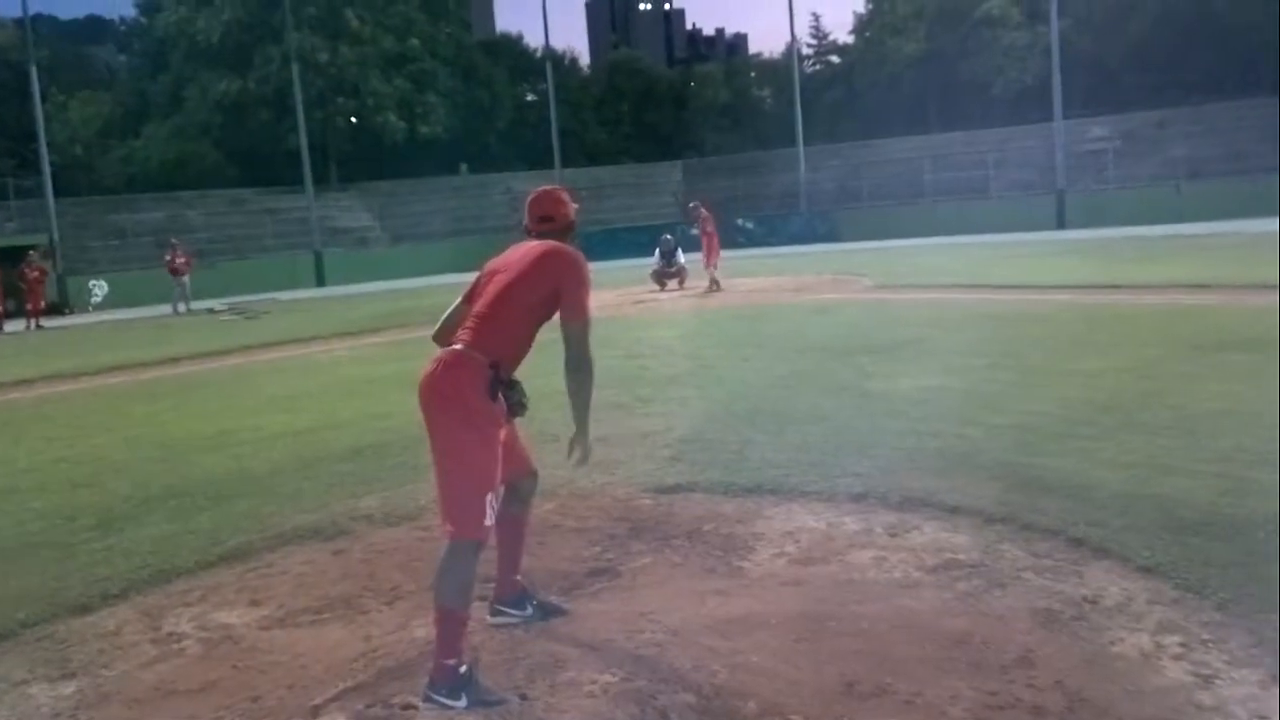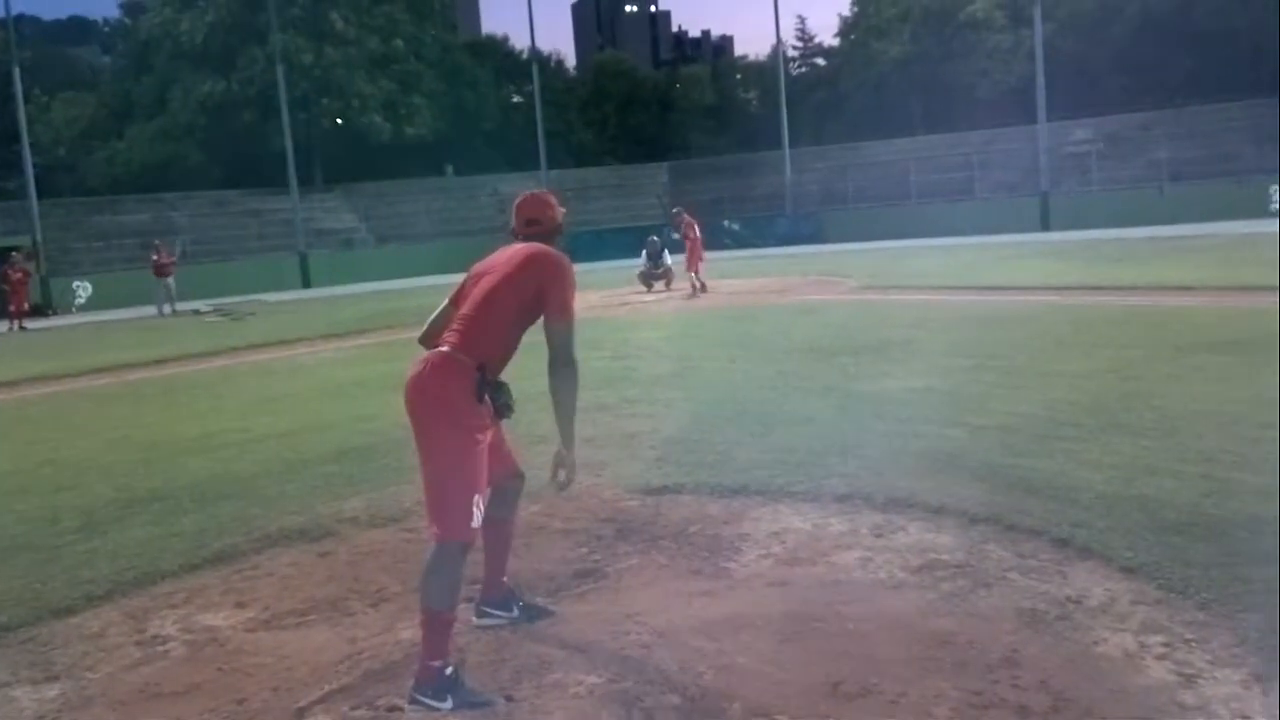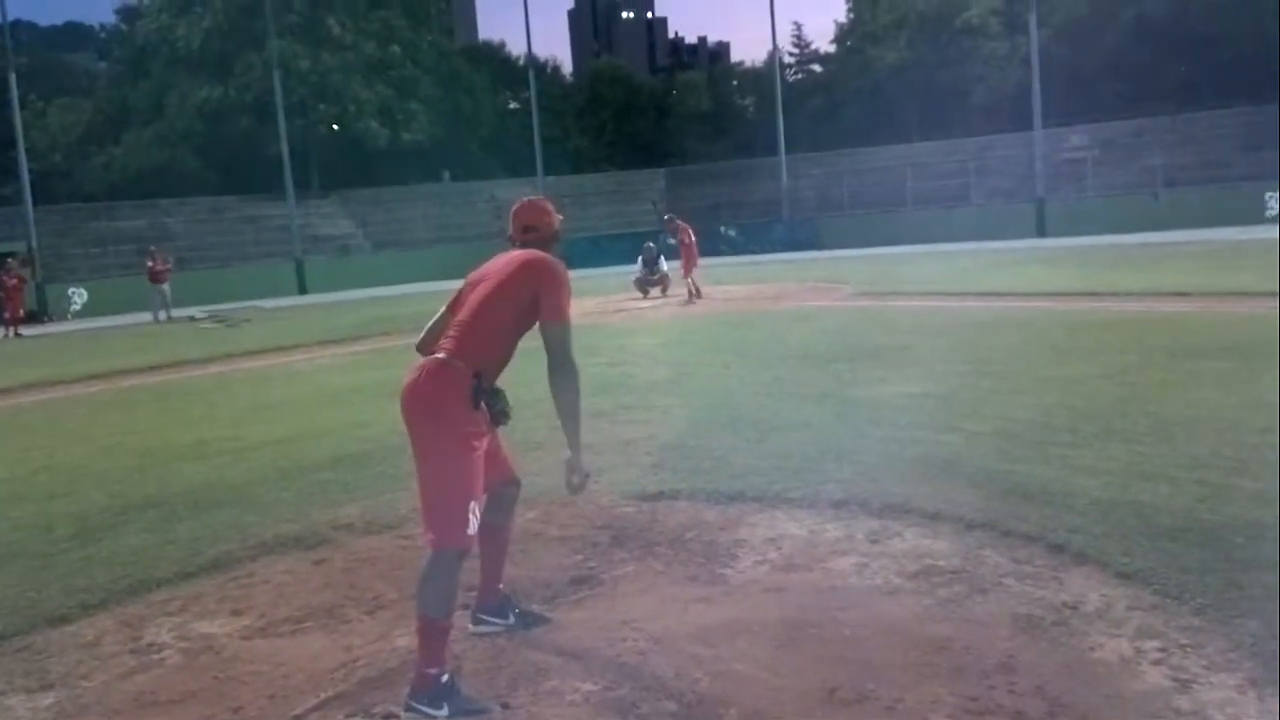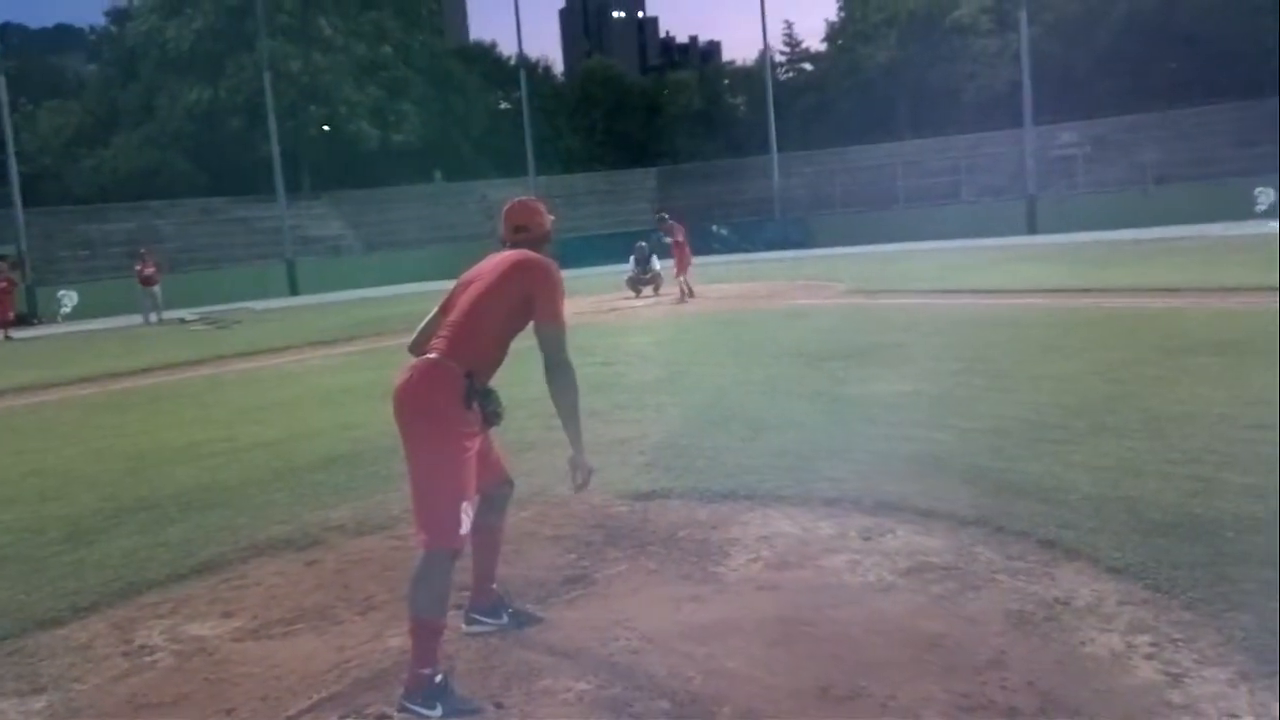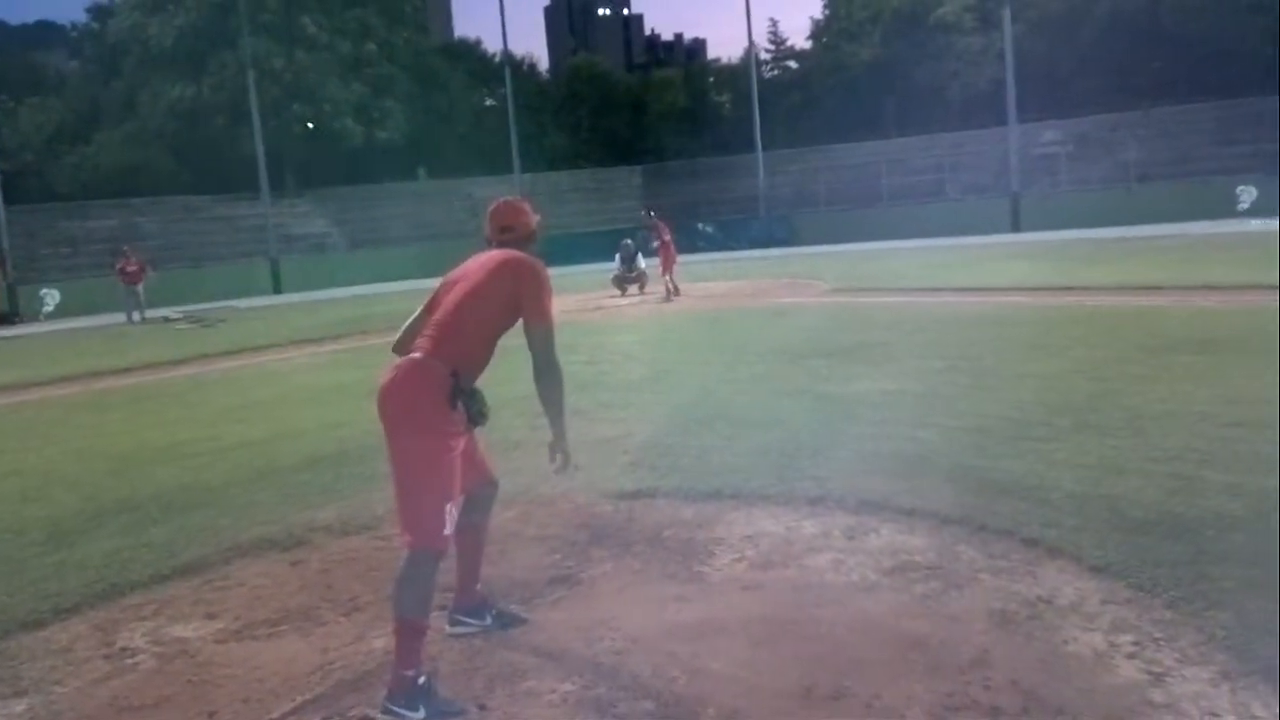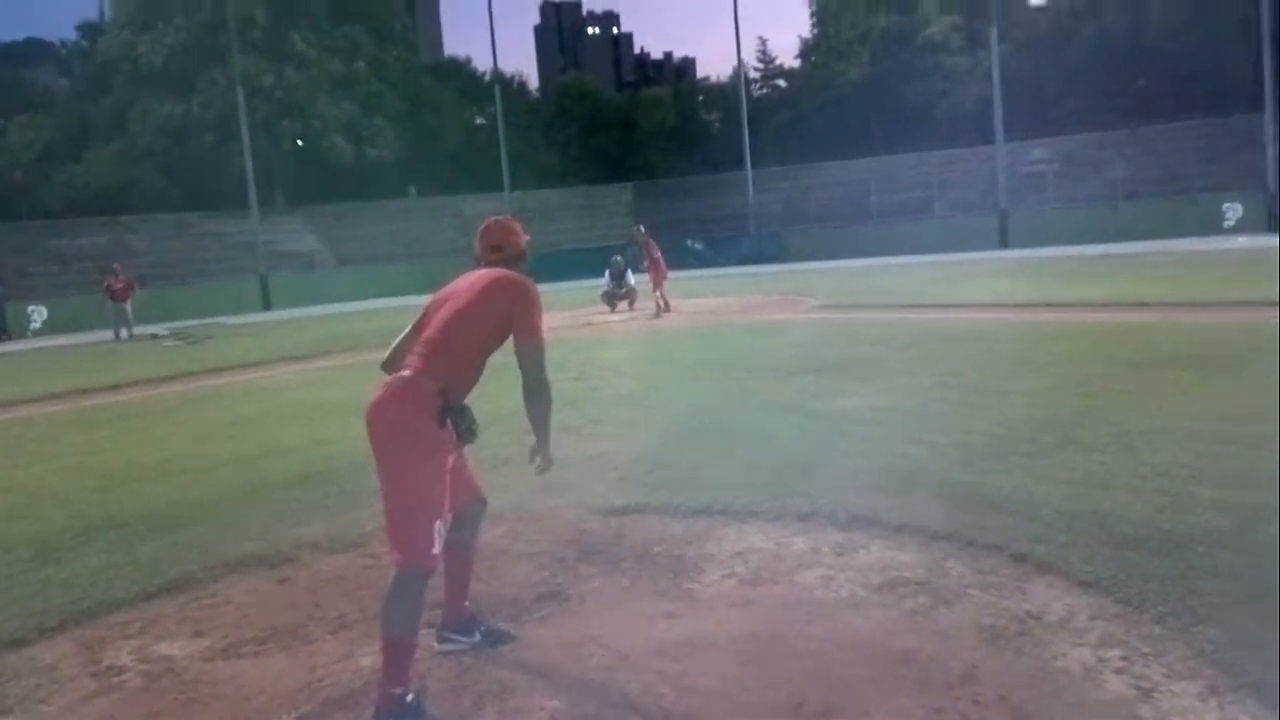
dt=0.2s
person 1, frame 1
left shoulder: (507, 258)
right shoulder: (568, 260)
left elbow: (443, 331)
right elbow: (578, 355)
right wrist: (582, 429)
left hip: (465, 383)
right hip: (464, 390)
left knee: (520, 481)
right knee: (470, 529)
left ankle: (509, 596)
right ankle: (446, 675)
person 1, frame 2
left shoulder: (495, 260)
right shoulder: (553, 263)
left elbow: (429, 334)
right elbow: (561, 359)
right wrist: (567, 444)
left hip: (450, 384)
right hip: (450, 392)
left knee: (506, 482)
right knee: (457, 531)
left ankle: (494, 598)
right ankle: (432, 677)
person 1, frame 3
left shoulder: (492, 267)
right shoulder: (548, 269)
left elbow: (427, 341)
right elbow: (560, 363)
right wrist: (574, 449)
left hip: (441, 390)
right hip: (446, 398)
left knee: (502, 489)
right knee: (453, 539)
left ankle: (490, 604)
person 1, frame 4
left shoulder: (484, 268)
right shoulder: (540, 269)
left elbow: (418, 342)
right elbow: (556, 363)
right wrist: (576, 446)
left hip: (437, 391)
right hip: (439, 399)
left knee: (495, 489)
right knee: (446, 539)
left ankle: (484, 605)
person 1, frame 5
left shoulder: (468, 268)
right shoulder: (527, 269)
left elbow: (402, 342)
right elbow: (544, 361)
right wrist: (560, 436)
left hip: (419, 391)
right hip: (423, 399)
left knee: (478, 490)
right knee: (430, 541)
left ankle: (467, 607)
person 1, frame 6
left shoulder: (458, 288)
right shoulder: (518, 288)
left elbow: (392, 360)
right elbow: (534, 378)
right wrist: (543, 442)
left hip: (411, 408)
right hip: (413, 416)
left knee: (468, 508)
right knee: (419, 558)
left ankle: (456, 623)
